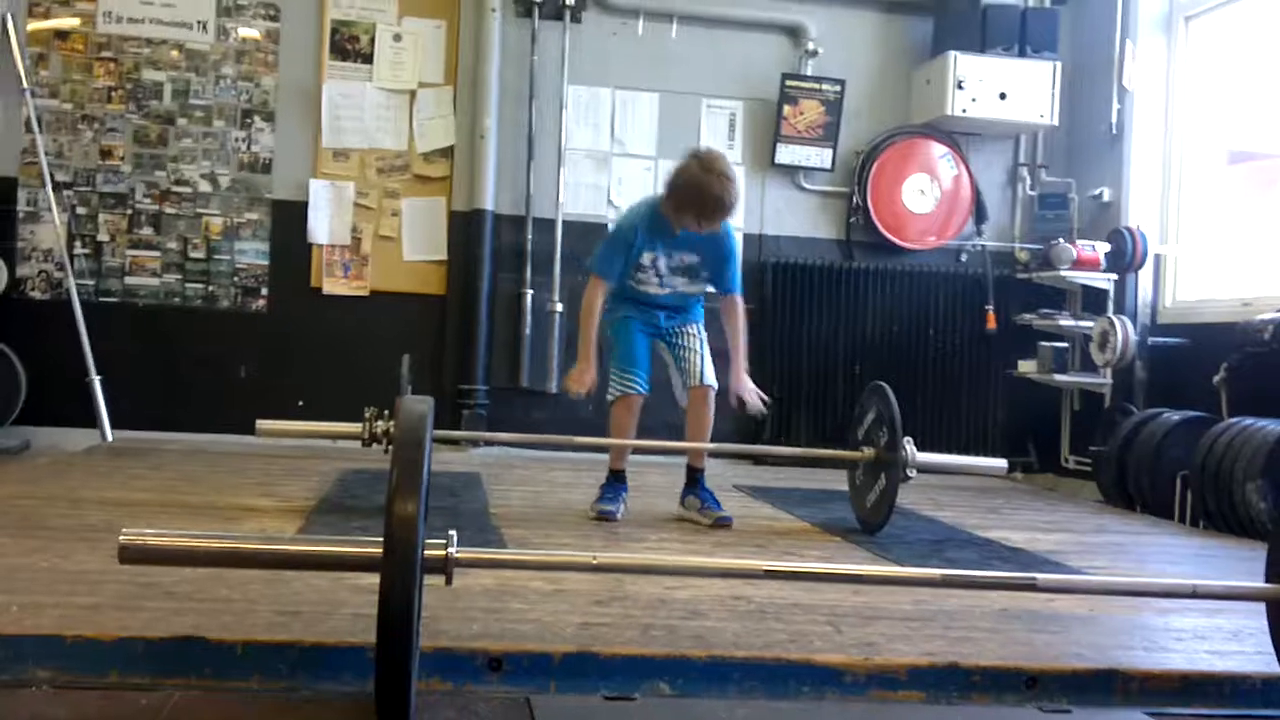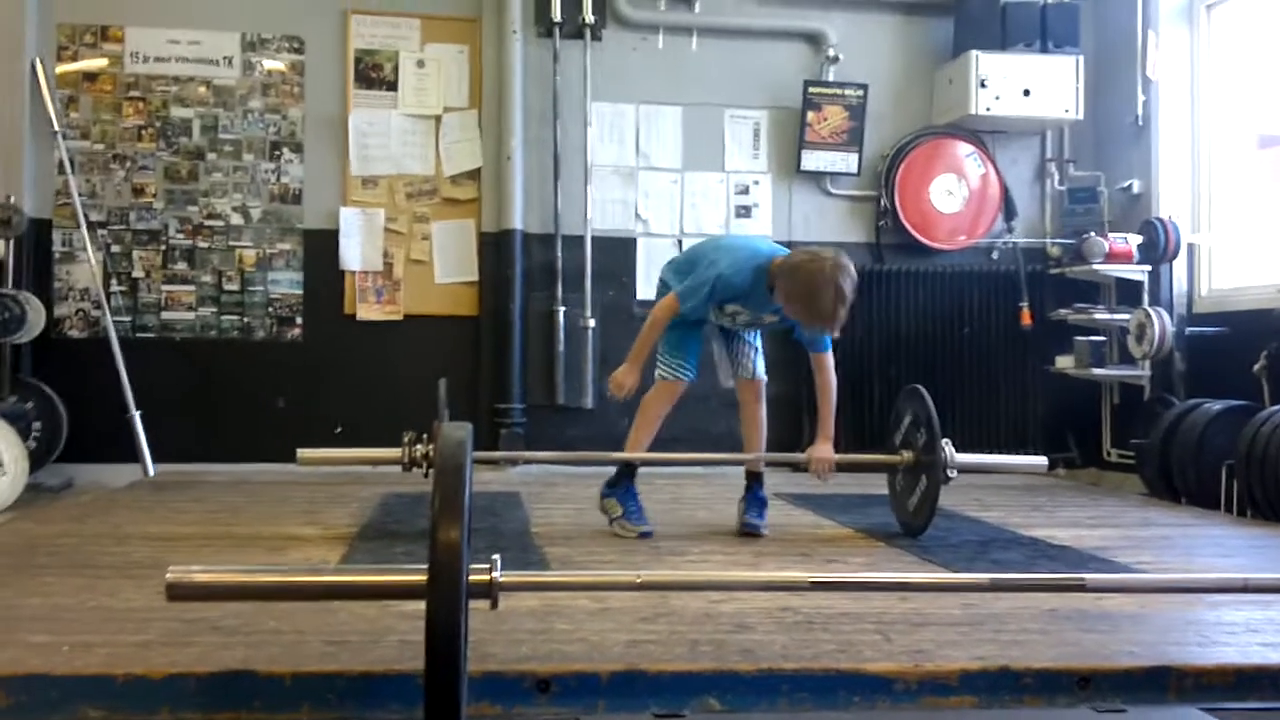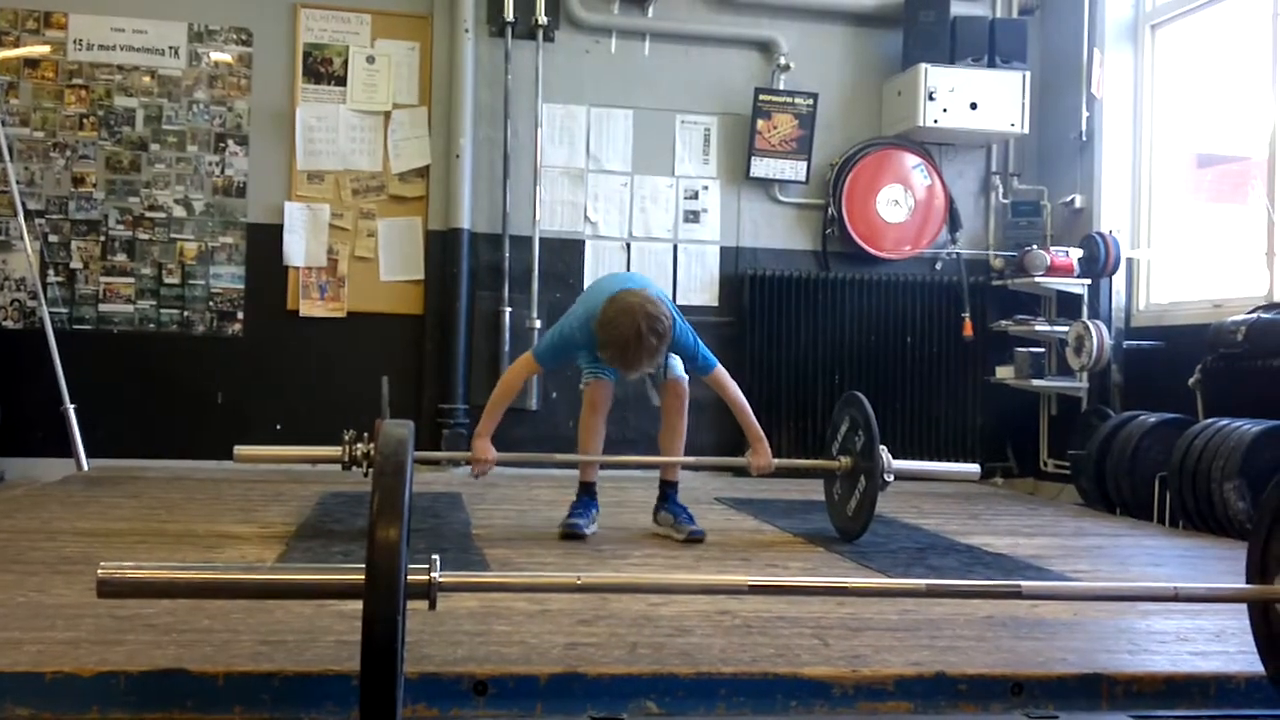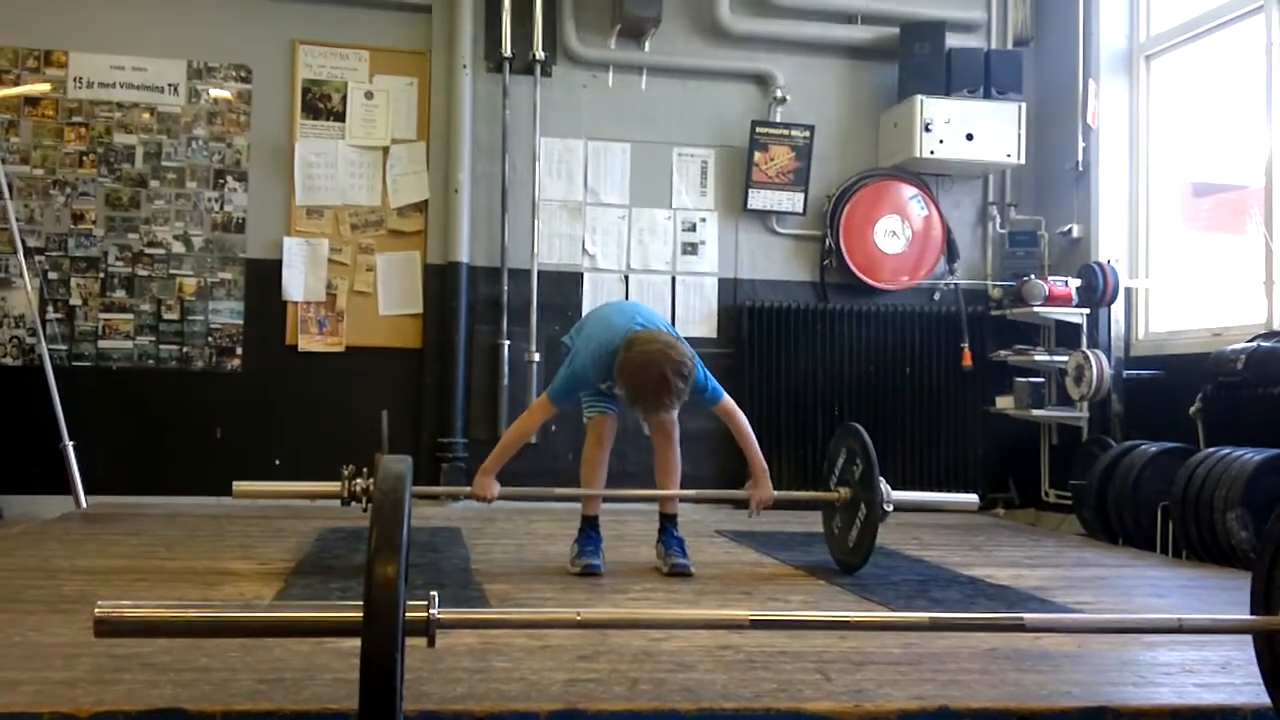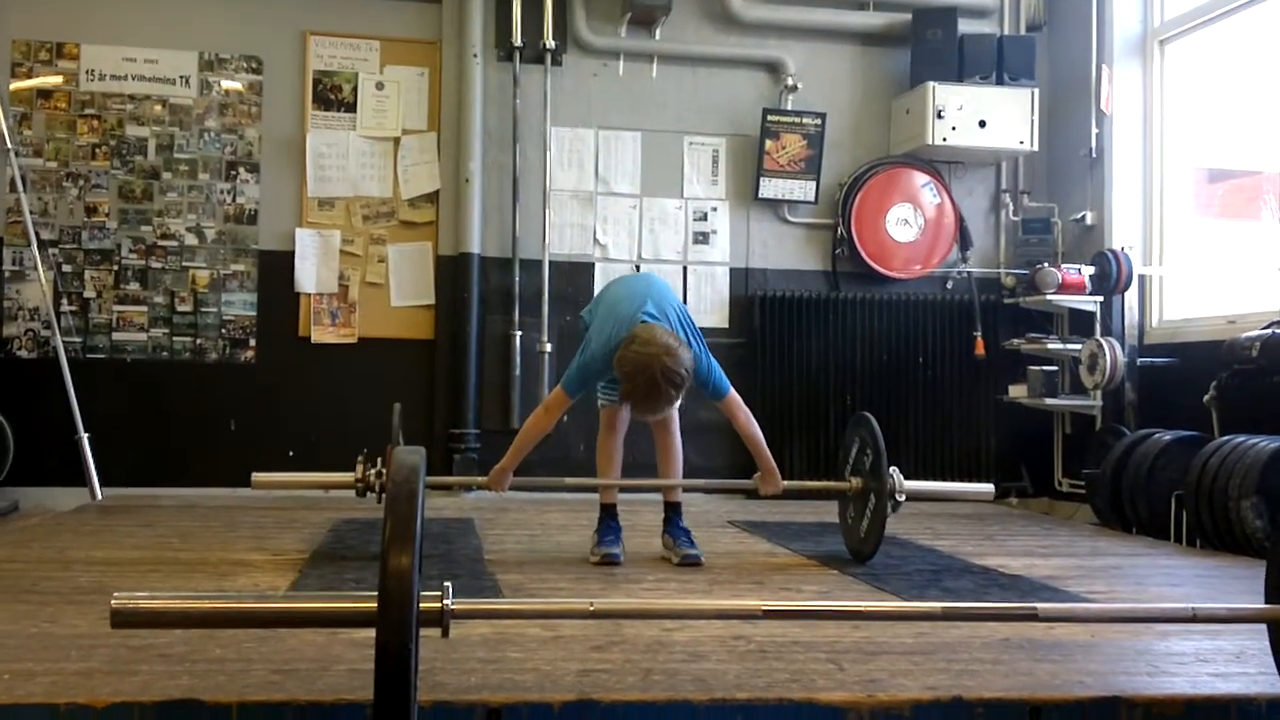
dt=1s
person 1, frame 1
left shoulder: (721, 234)
right shoulder: (636, 224)
left elbow: (732, 303)
right elbow: (596, 288)
left wrist: (739, 371)
right wrist: (584, 360)
left hip: (685, 314)
right hip: (632, 310)
left knee: (703, 389)
right knee: (629, 395)
left ankle: (695, 487)
right ankle: (615, 485)
person 1, frame 2
left shoulder: (809, 295)
right shoulder: (734, 272)
left elbow: (824, 367)
right elbow: (665, 308)
left wrist: (824, 440)
right wrist: (632, 366)
left hip: (739, 311)
right hip: (686, 293)
left knee: (752, 386)
right knee: (673, 383)
left ankle: (754, 494)
right ankle: (619, 486)
person 1, frame 3
left shoulder: (671, 327)
right shoulder: (581, 326)
left elbow: (724, 382)
right elbow: (518, 371)
left wrist: (759, 444)
right wrist: (482, 436)
left hip: (650, 333)
right hip: (599, 327)
left knee: (677, 392)
right knee: (597, 394)
left ankle: (668, 501)
right ankle: (585, 500)
person 1, frame 4
left shoulder: (681, 363)
right shoulder: (591, 360)
left elbow: (734, 414)
right elbow: (534, 415)
left wrist: (761, 478)
right wrist: (487, 473)
left hip: (655, 361)
right hip: (598, 350)
left knee: (667, 428)
right knee: (601, 429)
left ankle: (669, 534)
right ankle: (588, 534)
person 1, frame 5
left shoulder: (691, 353)
right shoulder: (601, 351)
left elbow: (738, 412)
right elbow: (550, 410)
left wrist: (769, 470)
right wrist: (505, 468)
left knee: (666, 419)
right knee: (613, 418)
left ankle: (673, 524)
right ankle: (608, 523)
